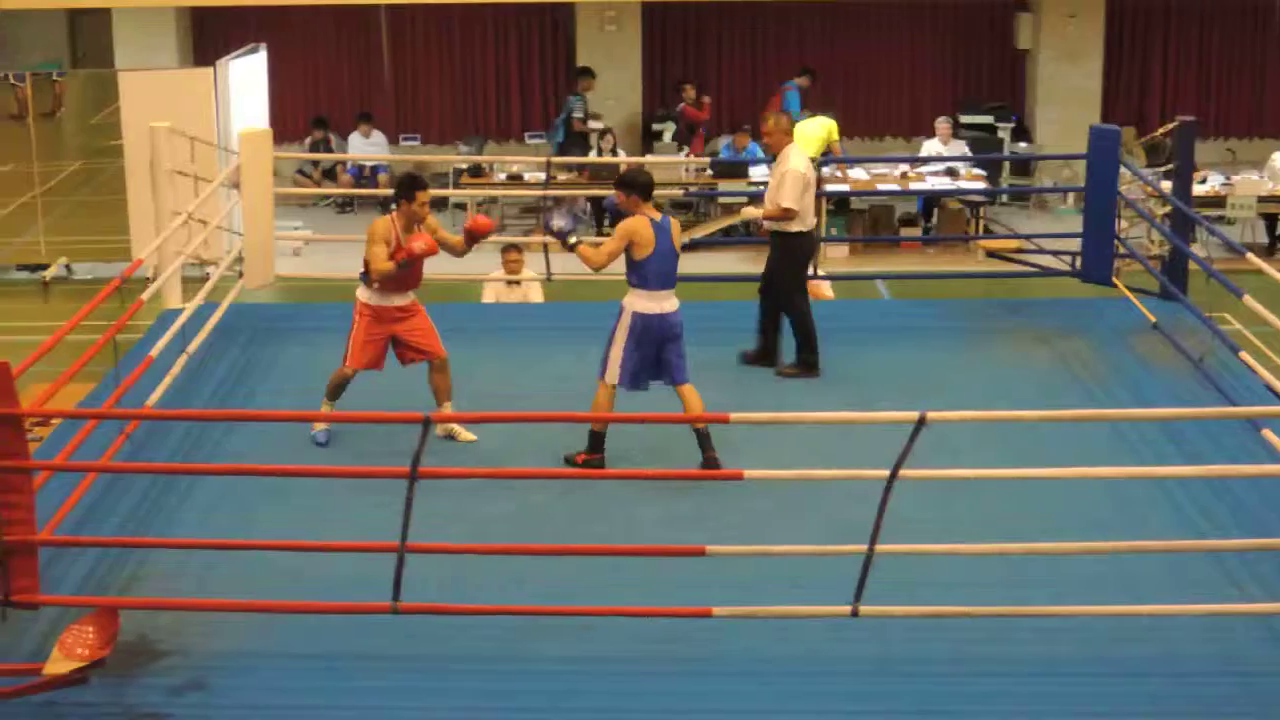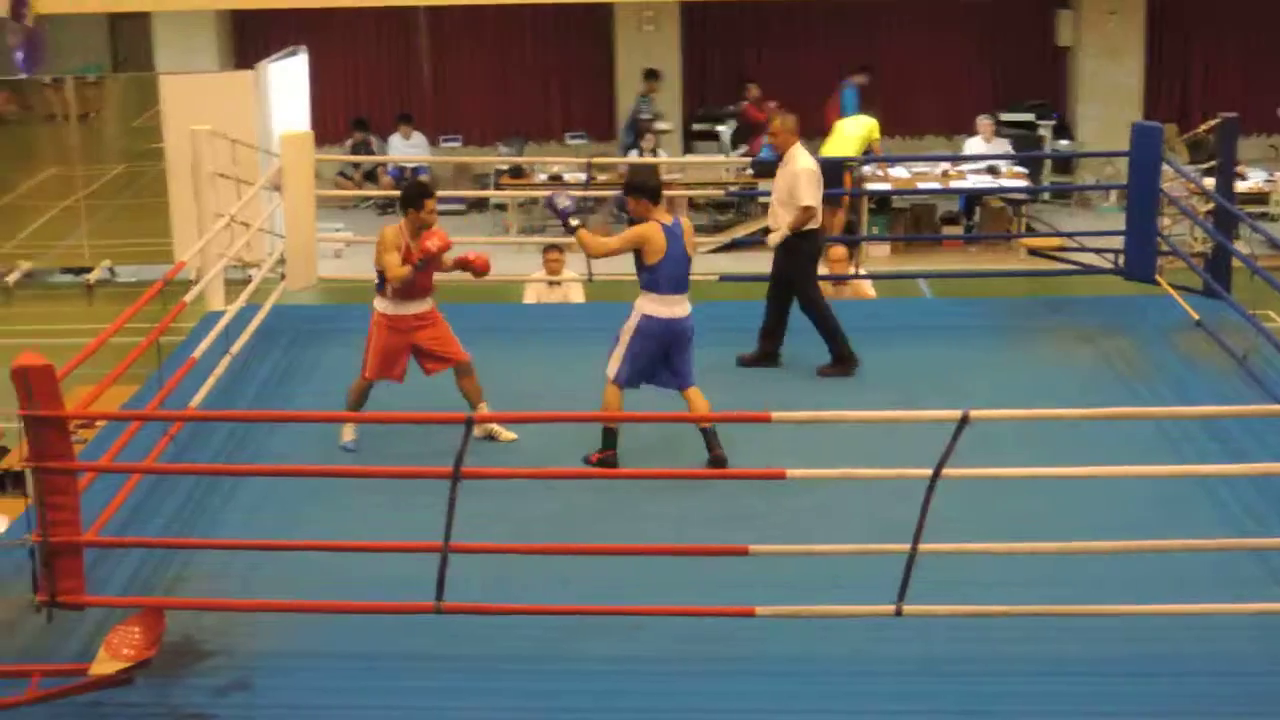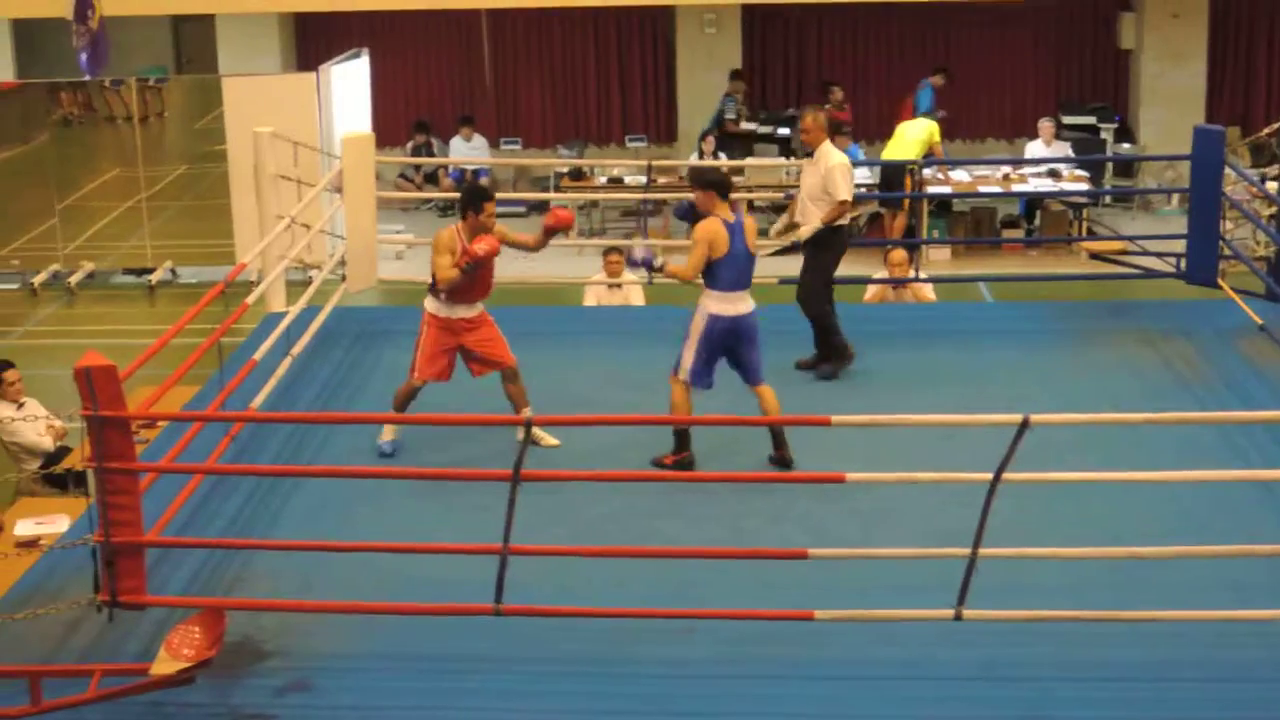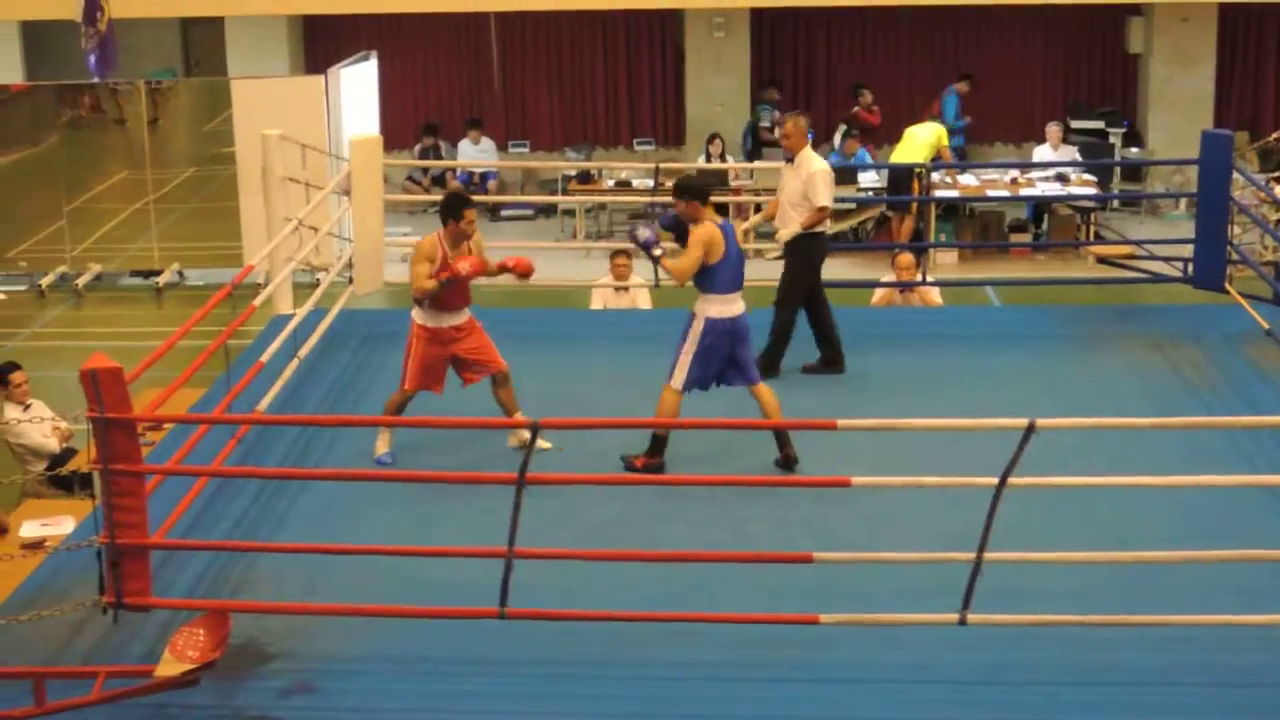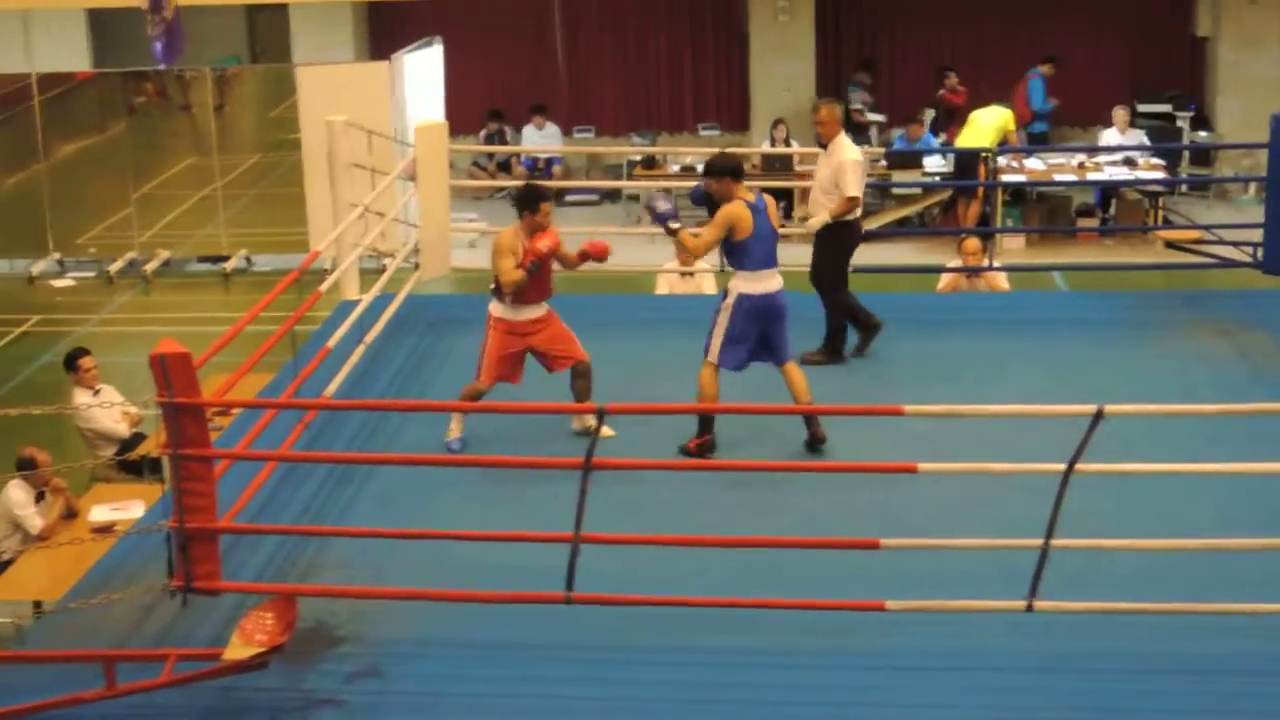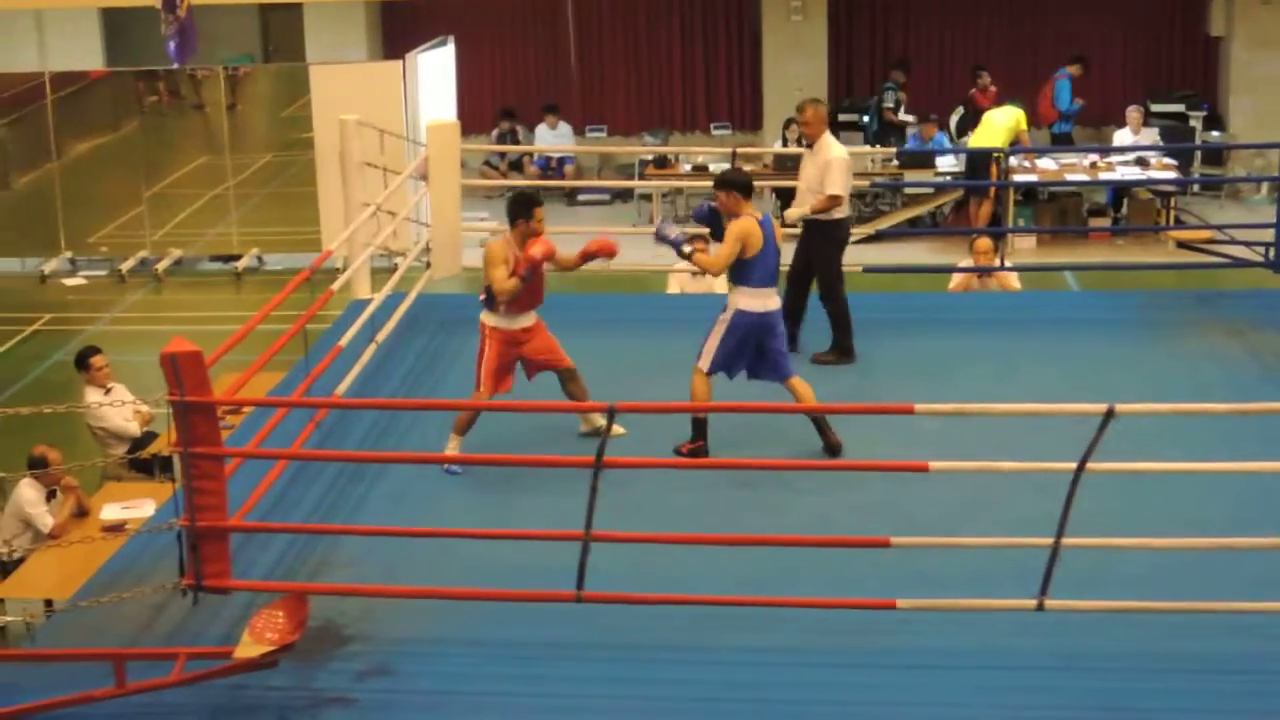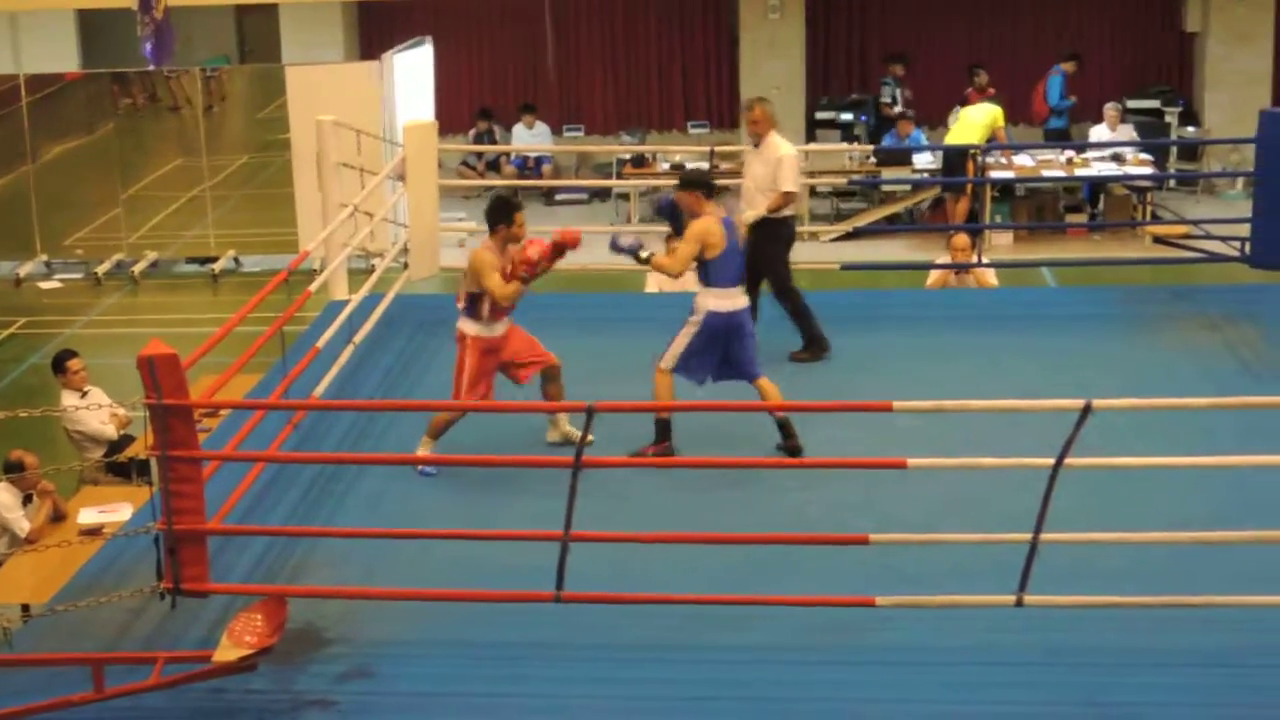
dt=0.3s
person 1, frame 1
left shoulder: (631, 226)
right shoulder: (674, 225)
left elbow: (597, 262)
left wrist: (569, 239)
left hip: (639, 312)
right hip: (669, 312)
left knee: (607, 382)
right knee: (682, 383)
left ankle: (593, 453)
right ankle: (709, 454)
person 1, frame 2
left shoulder: (642, 233)
right shoulder: (685, 227)
left elbow: (597, 249)
left wrist: (571, 221)
left hip: (651, 316)
right hip: (681, 316)
left knee: (613, 382)
right knee: (687, 386)
left ankle: (608, 451)
right ankle: (715, 449)
person 1, frame 3
left shoulder: (705, 228)
right shoulder: (749, 224)
left elbow: (689, 274)
left wrist: (655, 264)
left hip: (714, 314)
right hip: (744, 313)
left knee: (680, 381)
right knee: (758, 382)
left ankle: (682, 452)
right ankle: (782, 450)
person 1, frame 4
left shoulder: (703, 232)
right shoulder: (729, 227)
left elbow: (681, 275)
left wrist: (655, 250)
right wrist: (683, 237)
left hip: (709, 318)
right hip: (736, 314)
left knee: (673, 387)
right knee: (755, 383)
left ankle: (653, 456)
right ankle: (787, 449)
person 1, frame 5
left shoulder: (730, 212)
right shoulder: (769, 203)
left elbow: (697, 250)
left wrist: (671, 224)
right wrist: (712, 221)
left hip: (745, 294)
right hip: (774, 292)
left knee: (711, 363)
right knee: (785, 361)
left ankle: (704, 436)
right ankle: (814, 427)
person 1, frame 6
left shoulder: (740, 226)
right shoulder: (770, 224)
left elbow: (716, 267)
left wrist: (684, 247)
left hip: (742, 310)
right hip: (771, 309)
left knee: (702, 372)
right knee: (788, 376)
left ankle: (698, 441)
right ankle: (828, 436)
person 1, frame 7
left shoulder: (700, 227)
right shoulder: (731, 223)
left elbow: (675, 269)
left wrist: (640, 253)
right wrist: (678, 226)
left hip: (711, 311)
right hip: (739, 309)
left knee: (664, 370)
right knee: (756, 376)
left ankle: (662, 442)
right ankle: (790, 438)
person 2, frame 1
left shoulder: (427, 224)
right shoulder: (381, 227)
left elbow: (458, 249)
right elbow: (377, 272)
left wrist: (472, 236)
right wrist: (407, 257)
left hip: (406, 304)
right hip: (373, 306)
left knee: (439, 358)
right knee: (349, 369)
left ankle: (447, 421)
right ankle: (325, 413)
person 2, frame 2
left shoulder: (429, 233)
right shoulder: (390, 236)
left elbow: (439, 265)
right elbow: (394, 280)
left wrist: (462, 263)
right wrist: (421, 259)
left hip: (424, 312)
right hip: (391, 316)
left knee: (462, 363)
right knee: (369, 377)
left ankle: (484, 423)
right ankle: (349, 426)
person 2, frame 3
left shoulder: (494, 232)
right shoulder: (445, 238)
left elbow: (532, 245)
right elbow: (443, 282)
left wrist: (549, 230)
right wrist: (471, 262)
left hip: (474, 316)
right hip: (441, 318)
left knee: (510, 367)
right knee: (417, 380)
left ankle: (528, 427)
right ankle: (390, 427)
person 2, frame 4
left shoulder: (473, 242)
right shoulder: (427, 247)
left elbow: (485, 269)
right elbow: (418, 290)
left wrist: (507, 266)
right wrist: (450, 276)
left hip: (462, 322)
right hip: (429, 327)
left knee: (500, 372)
right knee: (408, 390)
left ankle: (519, 433)
right ankle: (383, 438)
person 2, frame 5
left shoulder: (546, 235)
right shoulder: (506, 241)
left elbow: (569, 263)
right elbow: (508, 284)
left wrist: (585, 254)
right wrist: (534, 261)
left hip: (539, 315)
right hip: (506, 320)
left knee: (582, 364)
right knee: (484, 384)
left ankle: (584, 419)
right ankle: (457, 423)
person 2, frame 6
left shoulder: (536, 242)
right shoulder: (497, 249)
left elbow: (561, 263)
right elbow: (501, 293)
left wrist: (589, 253)
right wrist: (530, 267)
left hip: (529, 323)
right hip: (499, 328)
left knee: (567, 368)
right knee: (483, 395)
left ankle: (591, 420)
right ankle: (452, 448)
person 2, frame 7
left shoulder: (511, 249)
right shoulder: (483, 257)
left elbow: (529, 273)
right elbow: (505, 297)
left wrist: (555, 252)
right wrist: (526, 272)
left hip: (502, 330)
right hip: (477, 337)
left knee: (551, 367)
right knee: (463, 405)
left ankle: (559, 429)
right ankle: (425, 449)
person 3, frame 1
left shoulder: (794, 167)
right shoulder: (787, 159)
left elbow: (788, 211)
left wrist: (757, 214)
right wrist: (763, 214)
left hip: (794, 241)
right hip: (787, 239)
left knee: (793, 301)
right knee: (768, 292)
left ankle: (808, 362)
right ankle: (766, 350)
person 3, frame 2
left shoulder: (802, 166)
right shoulder: (787, 161)
left elbow: (808, 210)
left wrist: (783, 233)
left hip: (801, 240)
right hip: (788, 240)
left knee: (810, 300)
right knee: (777, 295)
left ankle: (843, 358)
right ankle: (768, 351)
person 3, frame 3
left shoulder: (835, 161)
right shoulder: (810, 161)
left elbow: (843, 204)
left wrist: (815, 226)
right wrist: (785, 221)
left hip: (828, 237)
right hip: (814, 236)
left knee: (808, 296)
right knee: (819, 295)
left ankle: (837, 351)
right ankle: (827, 354)
person 3, frame 4
left shoulder: (816, 168)
right shoulder: (790, 165)
left elbow: (823, 210)
right elbow: (779, 200)
left wrist: (794, 230)
right wrist: (755, 220)
left hip: (808, 243)
right hip: (798, 242)
left knee: (787, 302)
right knee: (814, 301)
left ankle: (769, 362)
right ankle: (832, 358)
person 3, frame 5
left shoulder: (848, 156)
right shoulder: (828, 151)
left elbow: (853, 200)
left wrist: (823, 218)
right wrist: (818, 217)
left hip: (840, 229)
right hip: (828, 228)
left knee: (832, 288)
right knee: (822, 282)
left ankle: (833, 349)
right ankle: (866, 323)
person 3, frame 6
left shoulder: (834, 155)
right shoulder: (811, 150)
left elbow: (835, 198)
left wrist: (802, 211)
left hip: (829, 229)
right hip: (813, 227)
left knee: (830, 290)
right knee: (796, 282)
left ankle: (843, 348)
right ankle: (787, 337)
person 3, frame 7
left shoulder: (783, 153)
right shoulder: (752, 150)
left elbow: (788, 195)
left wrist: (759, 212)
right wrist: (747, 216)
left hip: (775, 227)
right hip: (757, 227)
left knee: (782, 287)
right knee: (747, 284)
left ankle: (815, 342)
